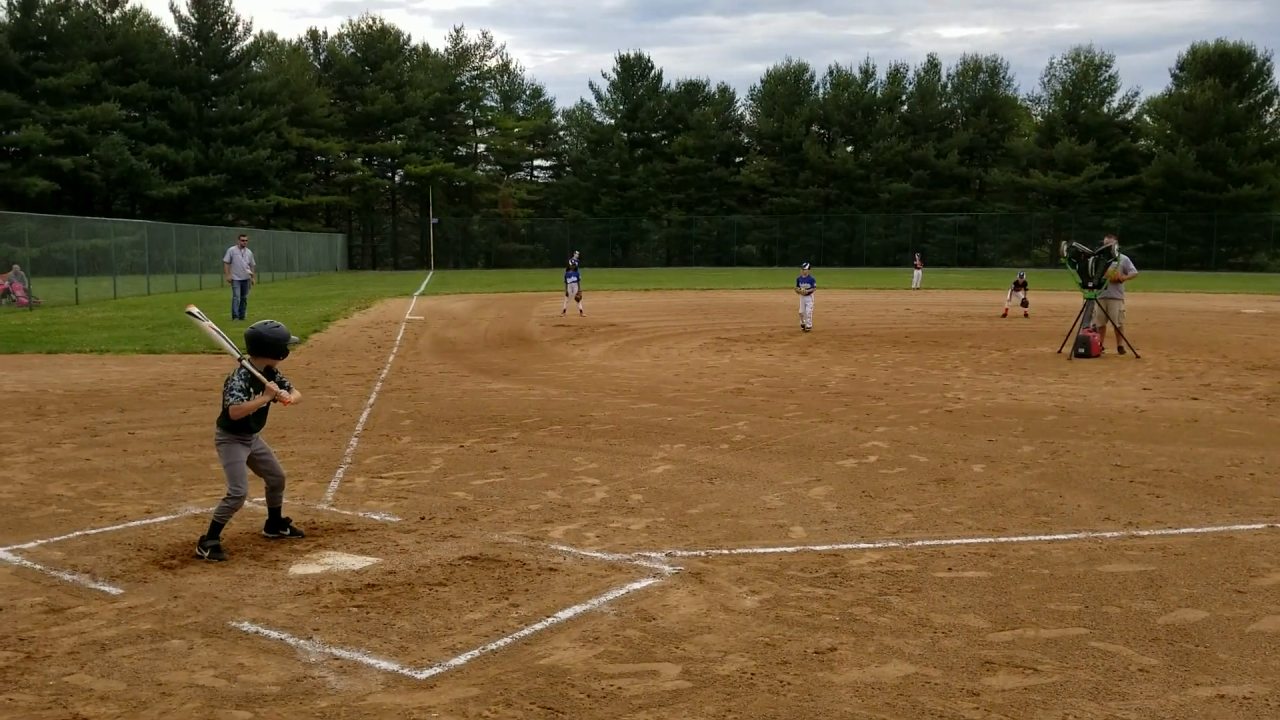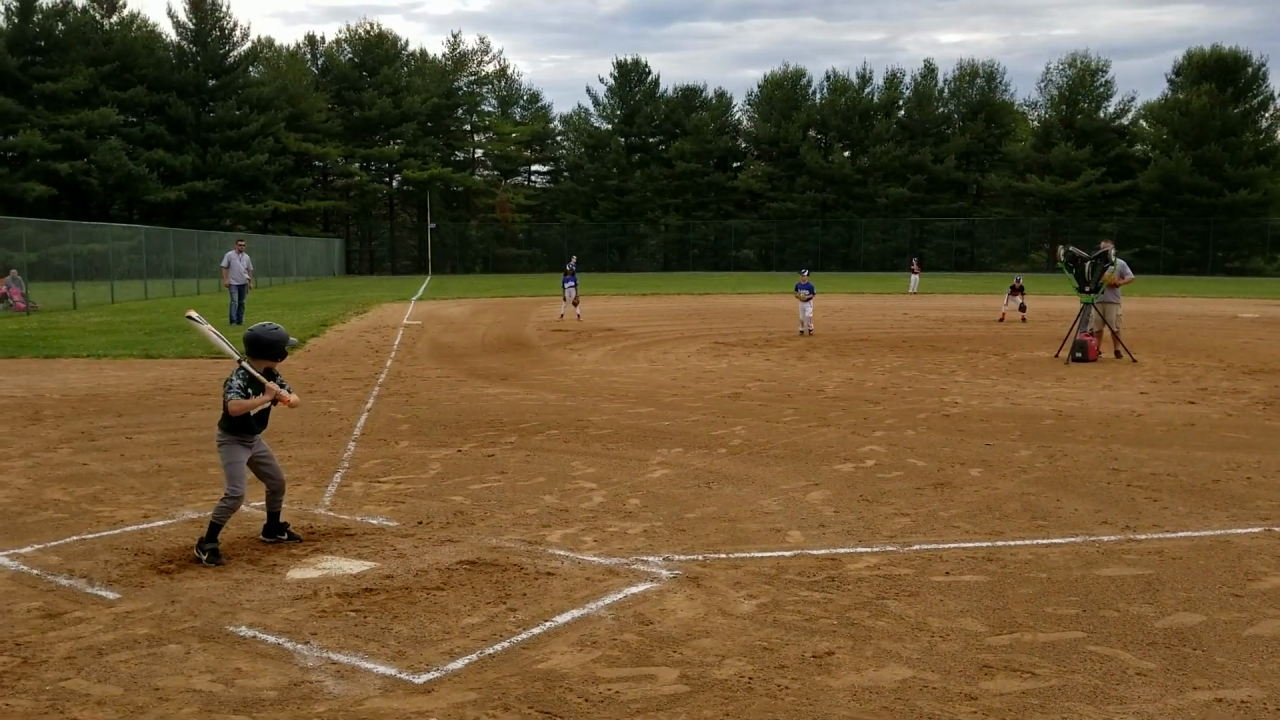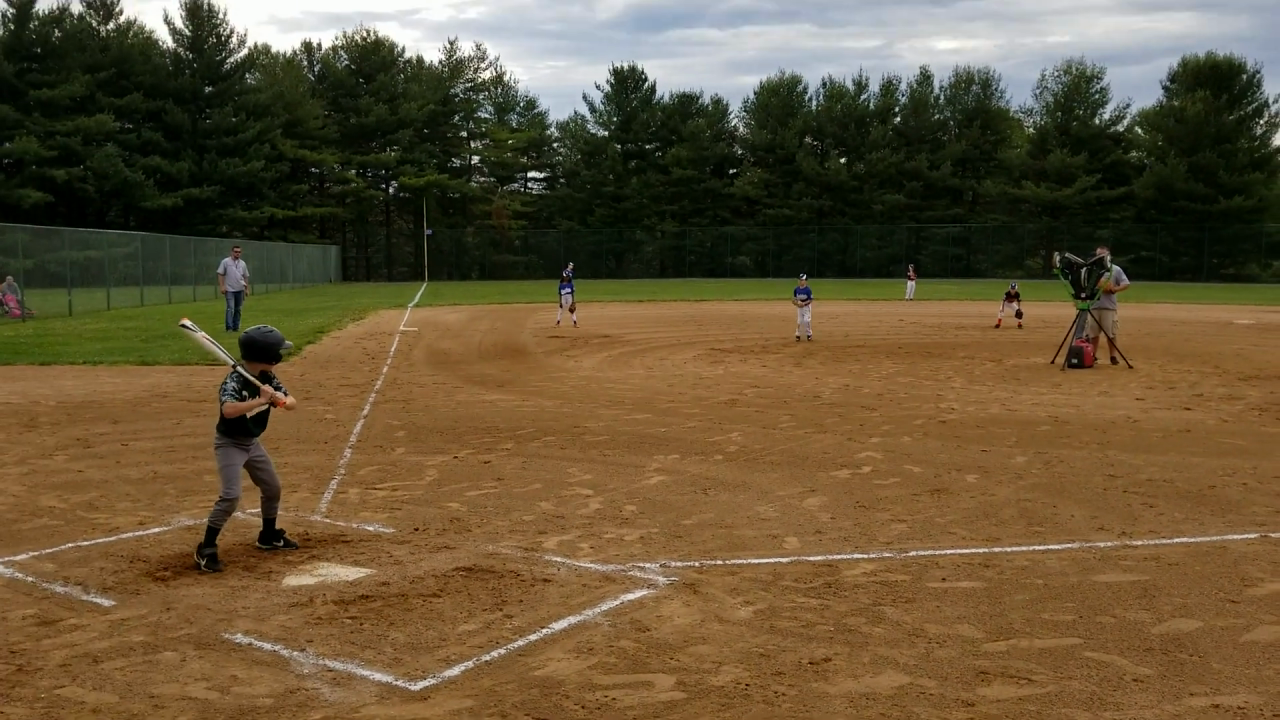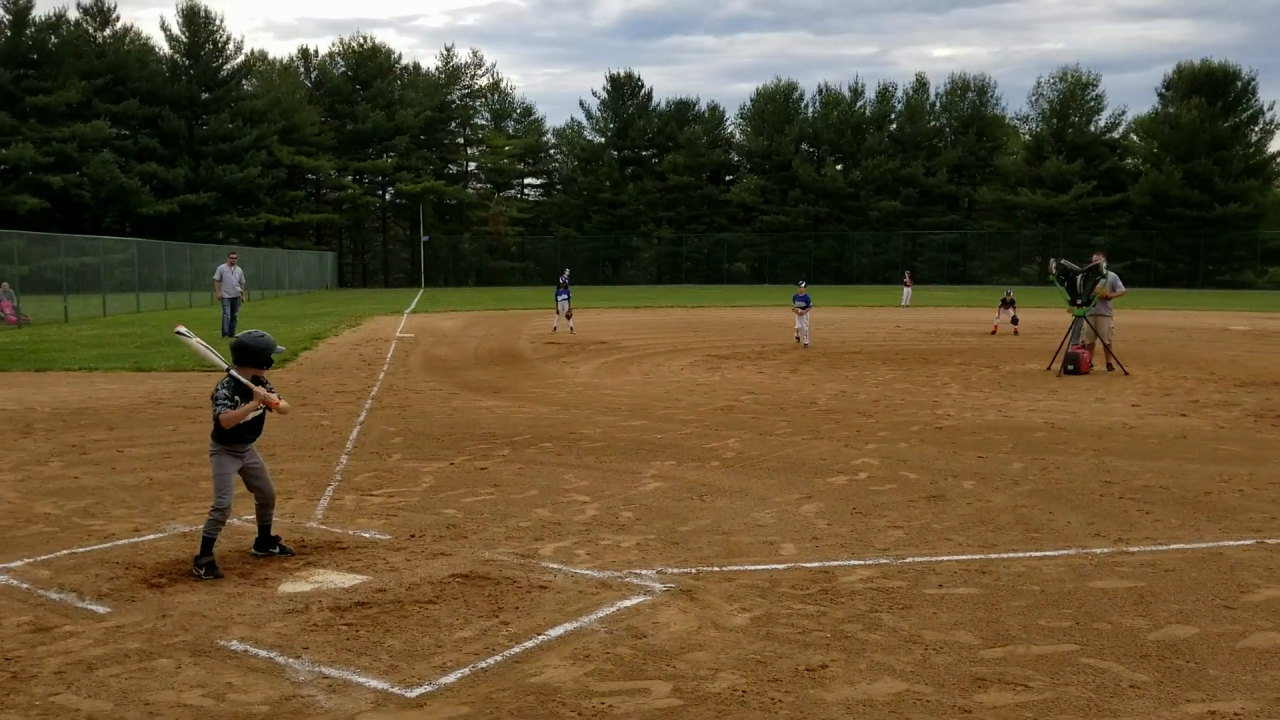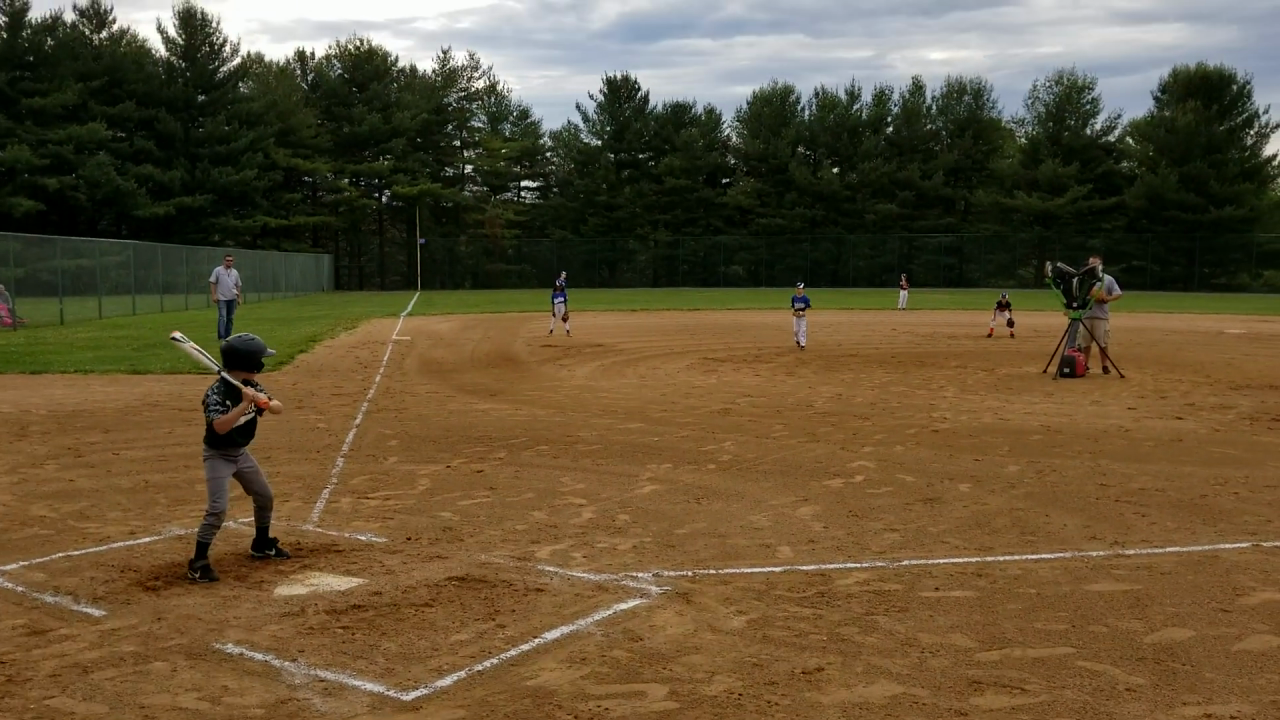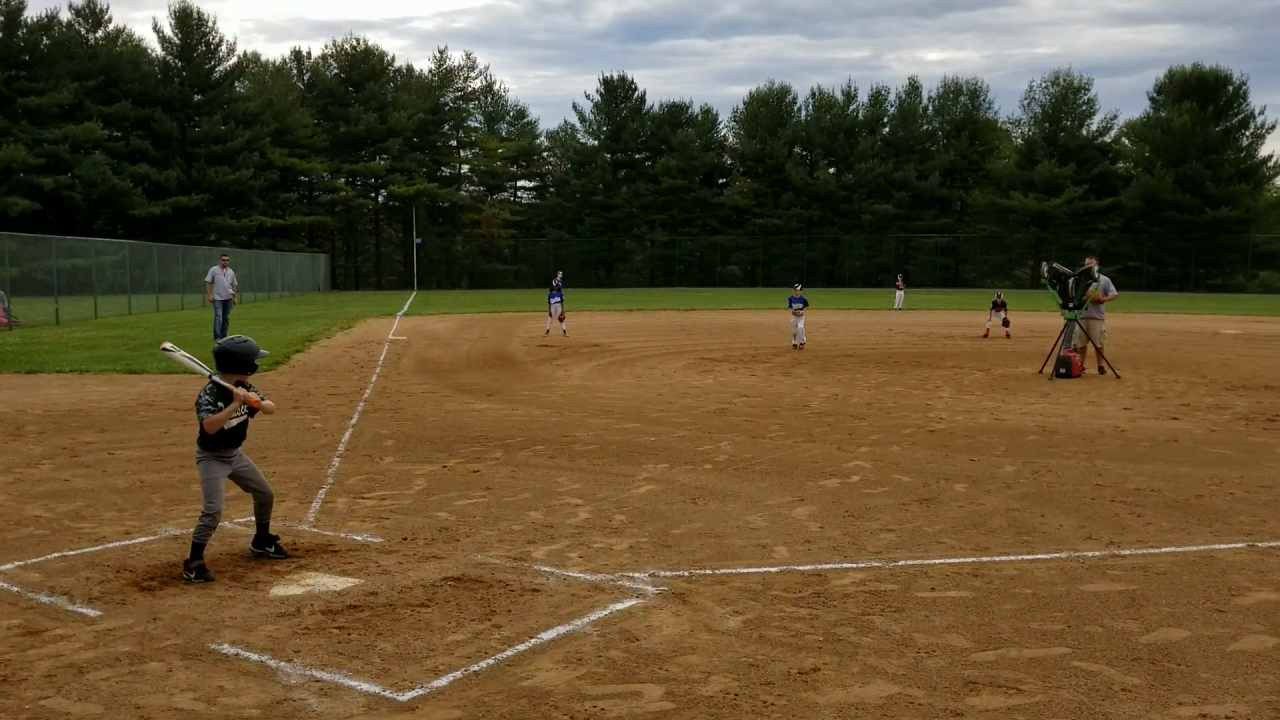
dt=0.1s
person 1, frame 1
left shoulder: (270, 373)
right shoulder: (240, 378)
left elbow: (297, 393)
right elbow: (234, 412)
left wrist: (287, 397)
right wrist: (265, 397)
left hip: (251, 437)
right hip: (230, 439)
left knee: (276, 478)
right knee: (238, 492)
left ankle: (275, 525)
right ankle: (208, 541)
person 1, frame 2
left shoulder: (271, 374)
right shoulder: (239, 378)
left elbow: (296, 400)
right elbow: (233, 408)
left wrist: (287, 397)
right wrist: (265, 397)
left hip: (254, 439)
right hip: (232, 441)
left knee: (277, 482)
right knee: (236, 493)
left ankle: (273, 529)
right ankle: (207, 544)
person 1, frame 3
left shoulder: (267, 377)
right shoulder: (234, 381)
left elbow: (293, 402)
right elbow: (228, 410)
left wrist: (282, 400)
right wrist: (260, 400)
left hip: (252, 443)
right hip: (230, 444)
left knee: (272, 488)
right knee: (230, 496)
left ankle: (269, 536)
right ankle: (206, 548)
person 1, frame 4
left shoulder: (259, 382)
right shoulder: (225, 388)
left elbow: (286, 409)
right elbow: (226, 422)
left wrist: (274, 401)
right wrist: (254, 402)
left hip: (247, 449)
right hip: (224, 451)
left knee: (267, 495)
right knee: (223, 505)
left ankle: (264, 543)
right ankle: (203, 559)
person 1, frame 5
left shoulder: (250, 386)
right shoulder: (216, 392)
left elbow: (278, 408)
right elbow: (220, 427)
left wrist: (265, 401)
right wrist: (244, 404)
left hip: (241, 453)
right hip: (218, 456)
left knee: (265, 497)
right knee: (218, 509)
left ankle: (262, 544)
right ankle: (198, 562)
person 1, frame 6
left shoulder: (244, 387)
right shoulder: (209, 394)
left elbow: (272, 409)
right elbow: (209, 427)
left wrist: (255, 401)
right wrist: (234, 404)
left hip: (235, 454)
right hip: (211, 457)
left knee: (264, 494)
right knee: (213, 510)
left ankle: (262, 542)
right ankle: (194, 562)
